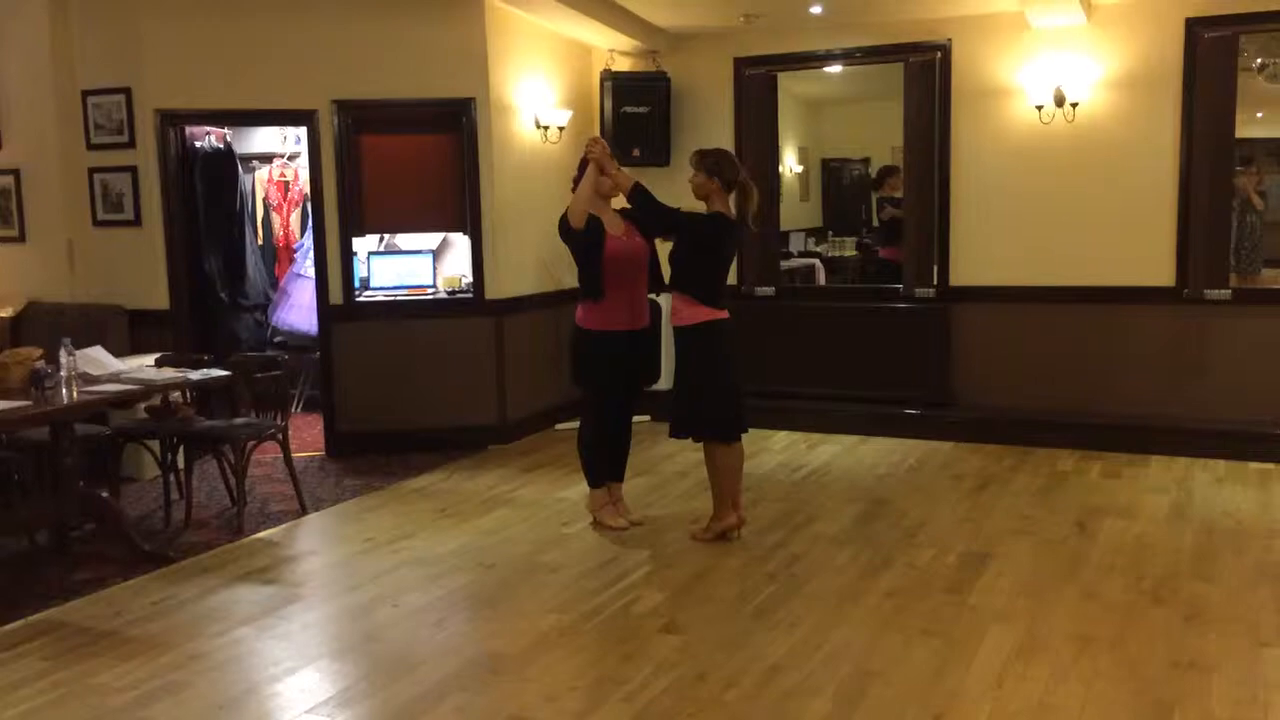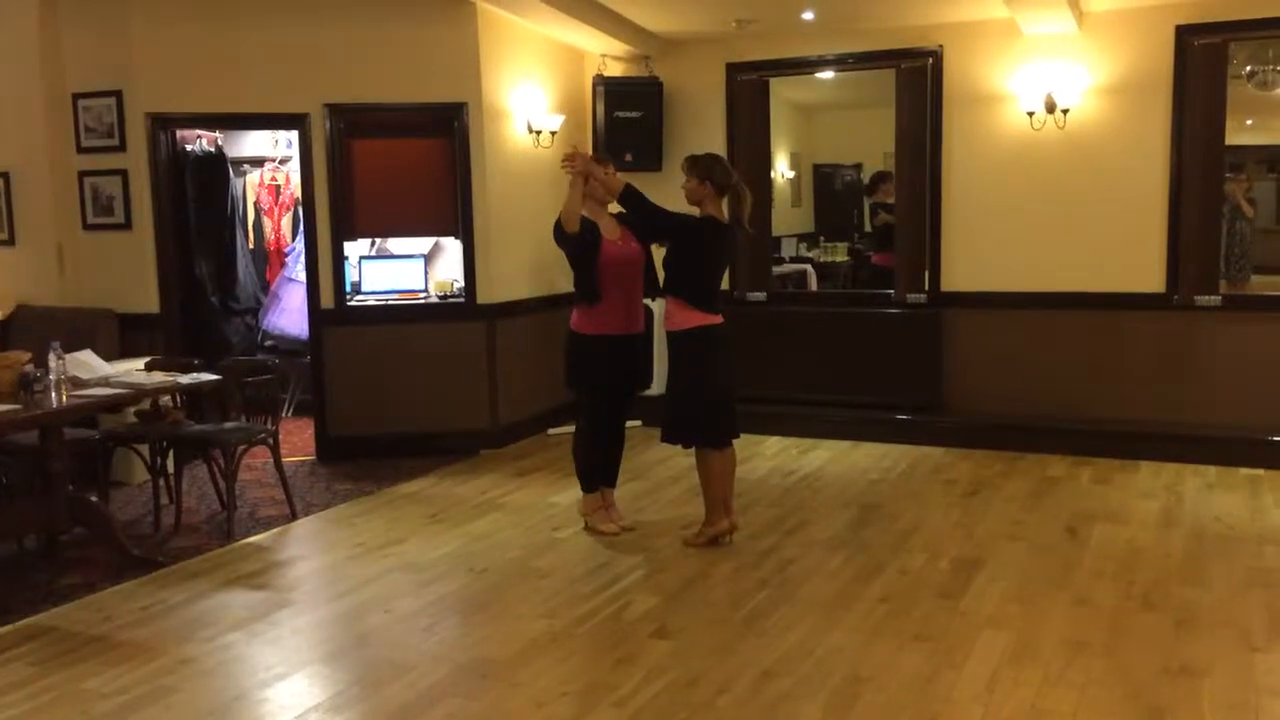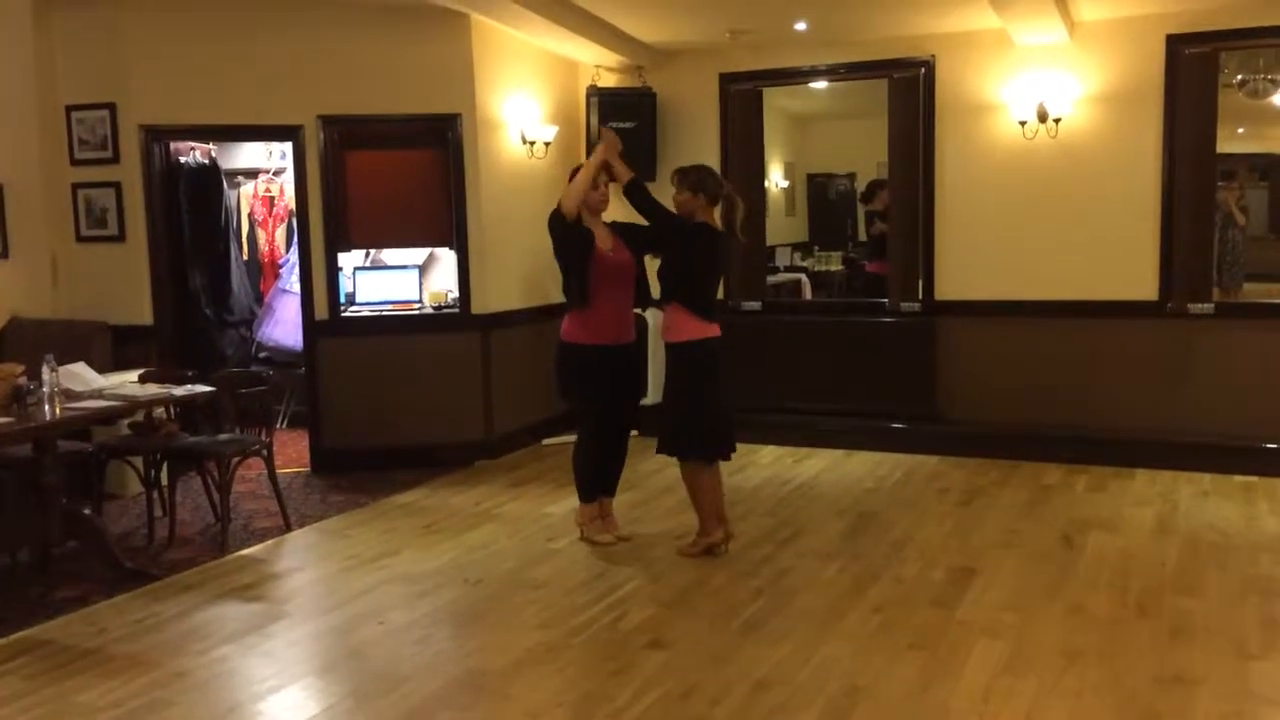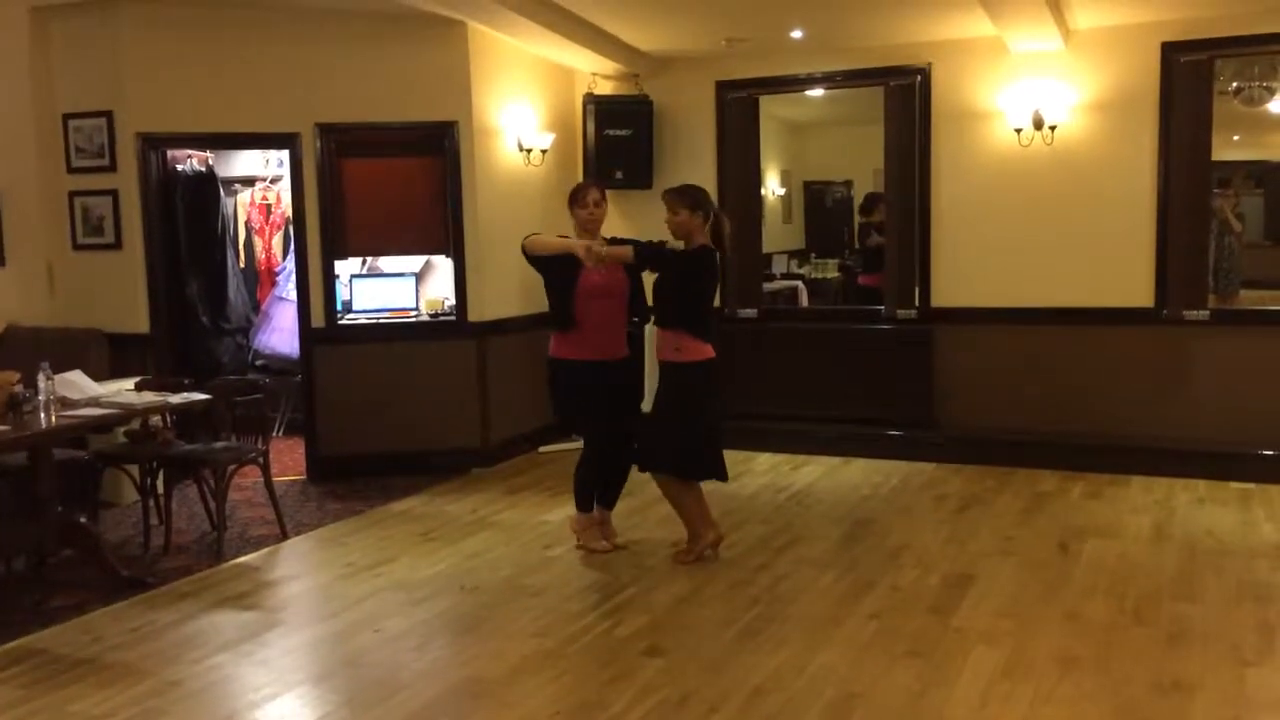
dt=0.5s
person 1, frame 1
left shoulder: (709, 227)
right shoulder: (721, 225)
left elbow: (653, 210)
right elbow: (663, 220)
left wrist: (609, 166)
right wrist: (613, 169)
left hip: (700, 333)
right hip: (710, 329)
left knee: (713, 428)
right knee: (723, 426)
left ankle: (723, 514)
right ankle: (733, 508)
person 1, frame 2
left shoulder: (700, 230)
right shoulder: (718, 230)
left elbow: (643, 210)
right elbow: (655, 225)
left wrist: (595, 172)
right wrist: (601, 174)
left hip: (694, 338)
right hip: (708, 335)
left knee: (704, 434)
right knee: (716, 431)
left ankle: (715, 519)
right ankle: (726, 514)
person 1, frame 3
left shoulder: (694, 237)
right shoulder: (707, 238)
left elbow: (644, 202)
right elbow: (657, 237)
left wrist: (613, 158)
left hip: (691, 348)
right hip: (700, 345)
left knee: (690, 443)
right knee: (702, 441)
left ankle: (709, 529)
right ankle: (719, 523)
person 1, frame 4
left shoulder: (701, 259)
right shoulder: (686, 257)
left elbow: (650, 257)
left wrist: (599, 250)
left hip: (690, 369)
right hip: (679, 366)
left knee: (660, 455)
right knee: (677, 454)
left ankle: (702, 532)
right ankle: (704, 530)
person 2, frame 1
left shoulder: (634, 219)
right shoulder: (583, 224)
right elbow: (572, 223)
right wrist: (593, 166)
left hip: (636, 332)
right hip: (598, 335)
left knee: (624, 415)
right knee: (598, 415)
left ankle: (617, 495)
right ankle: (598, 500)
person 2, frame 2
left shoulder: (630, 225)
right shoulder: (580, 228)
right elbow: (565, 228)
right wrist: (576, 175)
left hip: (630, 338)
right hip: (592, 340)
left knee: (616, 420)
right knee: (592, 420)
left ankle: (609, 500)
right ankle: (591, 505)
person 2, frame 3
left shoulder: (625, 234)
right shoulder: (570, 233)
right elbow: (565, 208)
right wrist: (595, 157)
left hip: (623, 347)
right hip: (583, 349)
left knee: (619, 429)
right knee: (593, 430)
left ankle: (606, 509)
right ankle: (588, 514)
person 2, frame 4
right shoulder: (564, 252)
right elbow: (530, 244)
right wrist: (567, 245)
left hip: (618, 364)
right hip: (574, 365)
left knee: (624, 442)
right knee: (597, 442)
left ankle: (603, 517)
right ankle: (583, 521)
